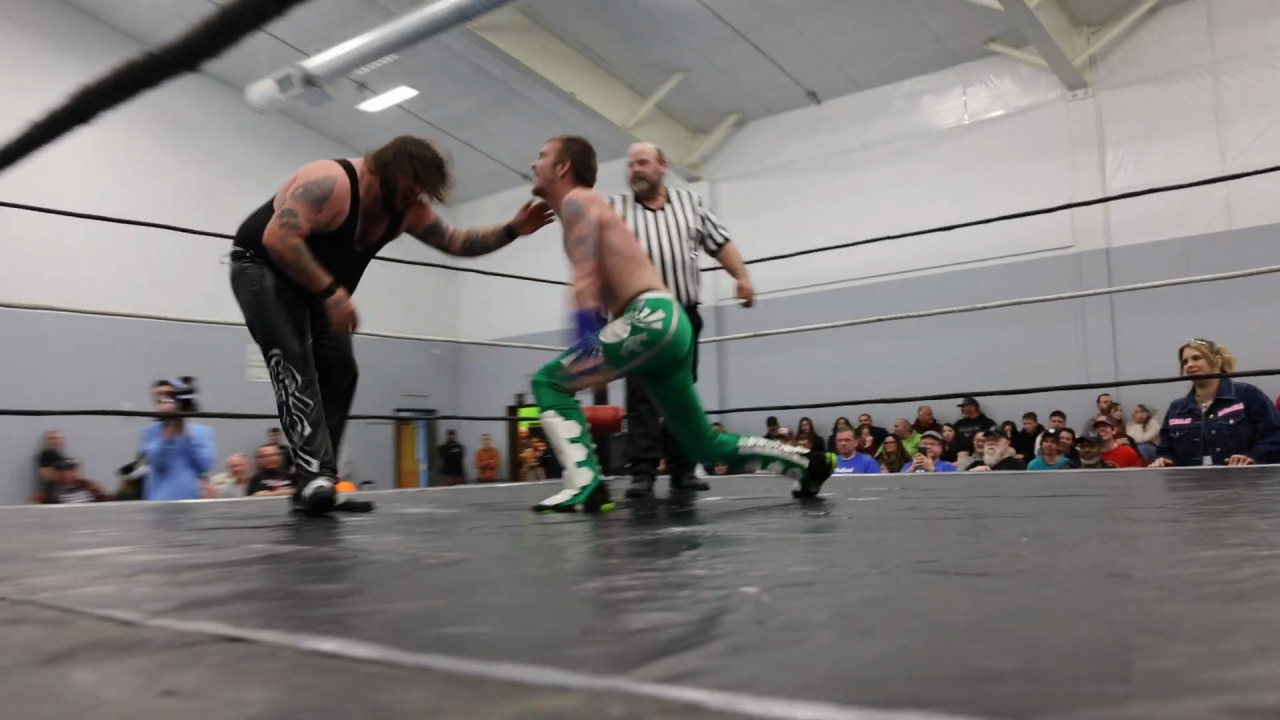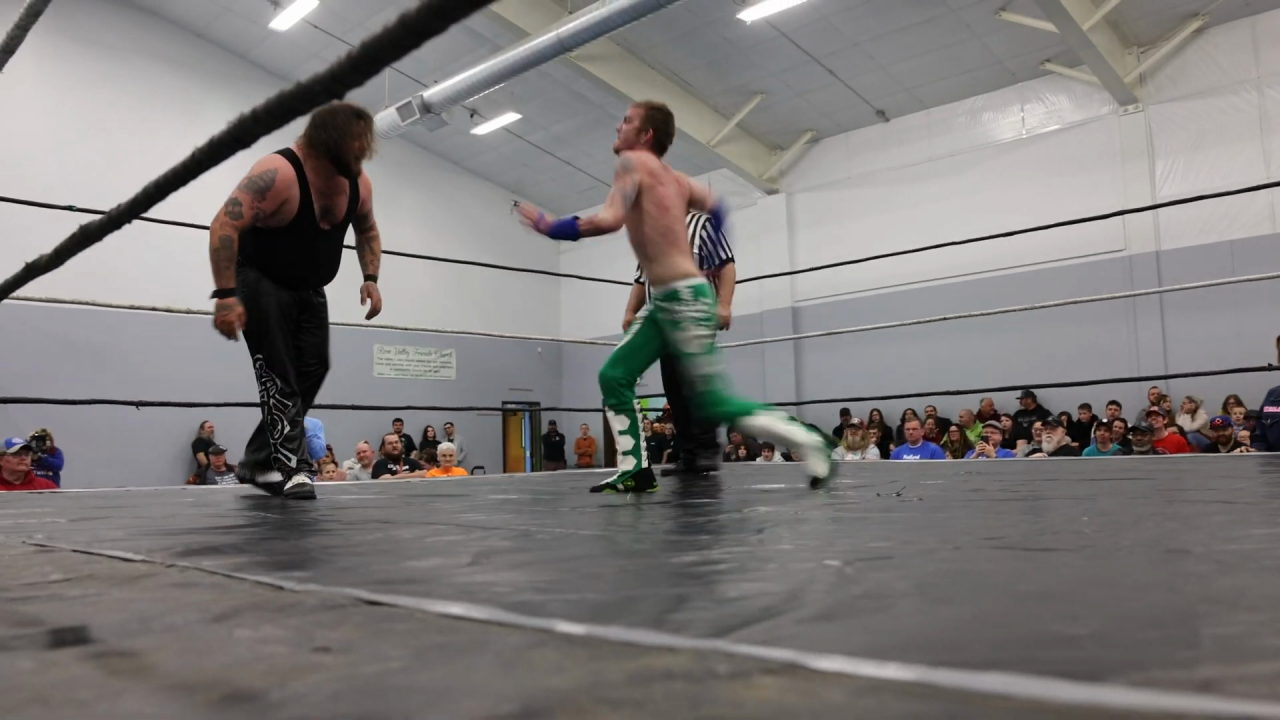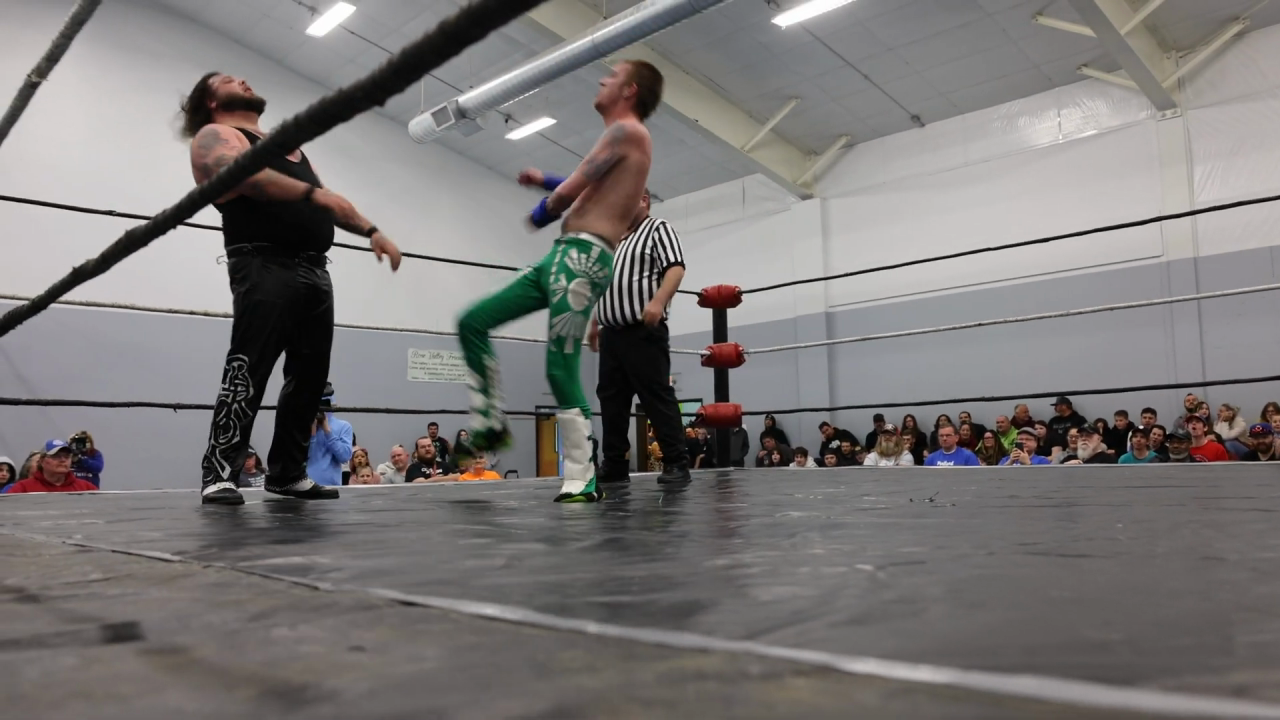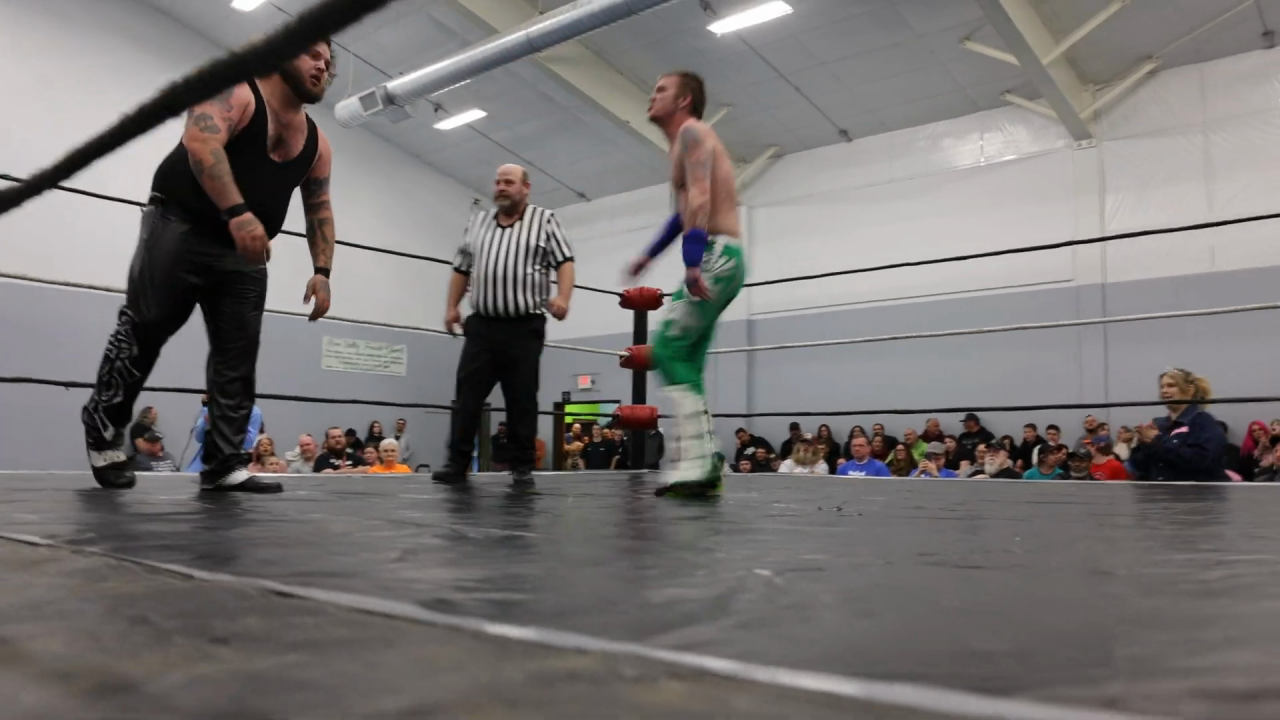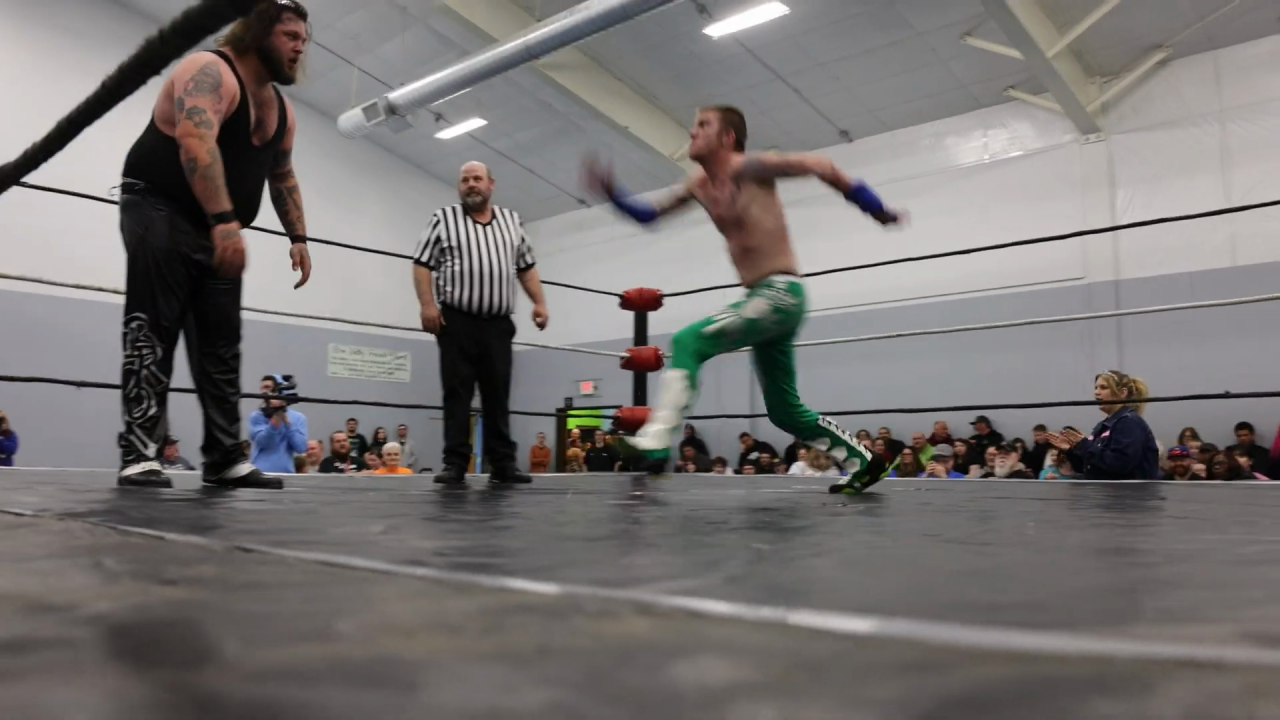
dt=1s
person 1, frame 1
left shoulder: (407, 208)
right shoulder: (332, 182)
left elbow: (457, 242)
right elbow: (277, 239)
left wrist: (512, 230)
right wrist: (330, 291)
left hip: (318, 288)
right hip: (263, 268)
left knee: (339, 374)
right knee: (292, 361)
left ankle: (314, 487)
right ankle: (315, 475)
person 1, frame 2
left shoulder: (357, 183)
right shoulder: (278, 173)
left elbow: (368, 232)
right elbow: (224, 226)
left wrist: (370, 279)
right wrist: (225, 296)
left hip: (309, 287)
right hip: (261, 280)
left knee: (313, 368)
right knee: (278, 373)
left ankle: (260, 460)
right ankle: (294, 469)
person 1, frame 3
right shoulder: (215, 138)
left elbow: (324, 200)
right elbow: (247, 173)
left wrist: (372, 232)
right wrist: (311, 193)
left hip: (313, 269)
right hip: (266, 267)
left knee: (308, 375)
right knee: (250, 365)
left ankle: (287, 472)
right ankle: (219, 473)
person 1, frame 4
left shoulder: (315, 141)
right shoulder: (235, 93)
left elbow: (320, 211)
right elbow: (202, 143)
left wrist: (322, 272)
right wrist: (237, 213)
left hip: (244, 253)
right hip: (181, 226)
left knee: (239, 353)
right knee: (144, 327)
left ankle: (225, 464)
right ankle: (103, 431)
person 1, frame 5
left shoulder: (281, 110)
right shoulder: (211, 72)
left elbow: (283, 177)
right elbow: (196, 142)
left wrist: (298, 238)
right wrist: (224, 221)
left hip: (217, 228)
right hip: (159, 211)
left knee: (220, 342)
right knee: (154, 328)
left ankle: (225, 457)
right ankle: (139, 455)
person 2, frame 1
left shoulder: (575, 202)
right shoulder: (584, 209)
left elbow: (584, 280)
right elbow: (595, 293)
left wrist: (586, 352)
right wrist: (588, 349)
left hip: (651, 320)
right hip: (665, 325)
left knee: (548, 382)
right knee: (703, 445)
left ankle: (584, 486)
right ankle: (805, 462)
person 2, frame 2
left shoulder: (632, 163)
right shoulder: (673, 179)
left elbow: (611, 220)
right elbow: (715, 208)
left wrist: (549, 227)
left hip: (685, 301)
right hip: (664, 303)
left knee: (714, 401)
right knee: (612, 378)
left ankle: (810, 446)
right ankle: (634, 471)
person 2, frame 3
left shoulder: (625, 130)
right shoulder: (621, 137)
left elbow: (570, 190)
left wrist: (538, 215)
right wrist: (545, 180)
left hip: (580, 257)
right hip: (564, 257)
left knee: (561, 371)
right knee: (472, 322)
left ankle: (582, 480)
right ankle: (489, 425)
person 2, frame 4
left shoulder: (691, 132)
right shoulder: (683, 143)
left elbow: (699, 201)
left wrist: (693, 263)
right wrist: (649, 255)
left hip: (716, 259)
right hip: (708, 263)
left knee: (669, 353)
right knee: (686, 367)
left ankle: (696, 463)
right ankle: (697, 466)
person 2, frame 5
left shoulder: (746, 169)
right shoulder: (700, 183)
left elbow: (819, 165)
right elbow: (650, 214)
left wrist: (875, 208)
right wrist: (612, 191)
left hip: (781, 295)
right hip: (761, 298)
left knee: (687, 344)
right knee: (783, 409)
left ankle: (657, 441)
right ankle: (860, 460)
person 3, frame 1
left shoulder: (690, 203)
right shoulder: (615, 208)
left elbow: (720, 244)
left wrist: (742, 277)
left hip: (683, 314)
right knee: (641, 391)
left ankle: (682, 470)
right ankle: (642, 472)
person 3, frame 2
left shoulder: (702, 224)
left elbow: (726, 265)
right elbow: (641, 281)
left wrist: (723, 305)
right wrist: (630, 312)
right knee: (676, 391)
left ankle: (706, 451)
right ankle: (688, 457)
person 3, frame 3
left shoulder: (657, 230)
right shoulder: (616, 240)
left elbow: (675, 269)
left wrist: (657, 302)
right wrist: (595, 324)
left hip: (644, 331)
right hip: (612, 333)
left knee: (655, 394)
right knee: (611, 398)
left ankle: (676, 464)
right ankle: (614, 464)
person 3, frame 4
left shoulder: (544, 220)
right shoulder: (478, 223)
left elbow: (564, 262)
right elbow: (462, 269)
left wrist: (562, 296)
right wrist: (451, 306)
left hip: (524, 326)
right hip: (481, 325)
left knee: (521, 395)
right knee: (469, 388)
left ankle: (522, 465)
right ankle: (458, 461)
person 3, frame 5
left shoulder: (511, 221)
right shoulder: (443, 219)
left elbow: (526, 267)
right elbow: (423, 264)
left wrist: (539, 302)
right wrist: (427, 303)
left hip: (498, 324)
right hip: (456, 322)
left knee: (497, 394)
right knee: (457, 392)
left ankle: (503, 463)
right ankle: (455, 463)
